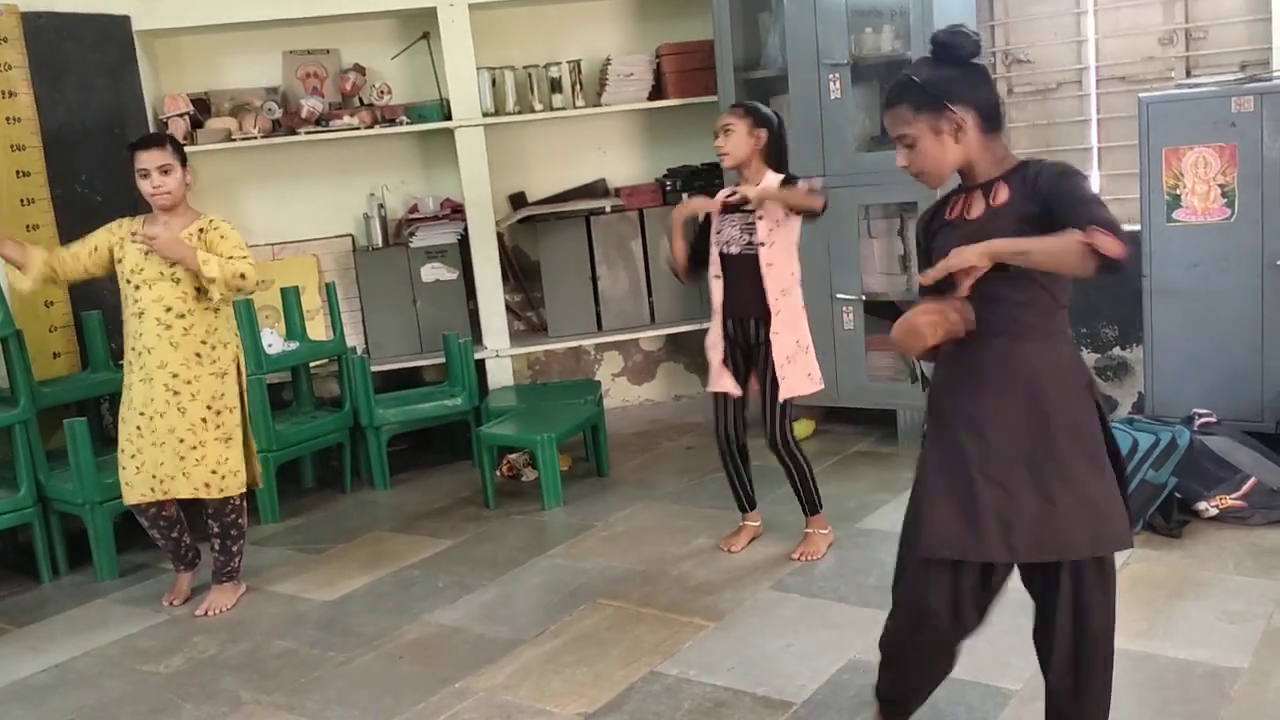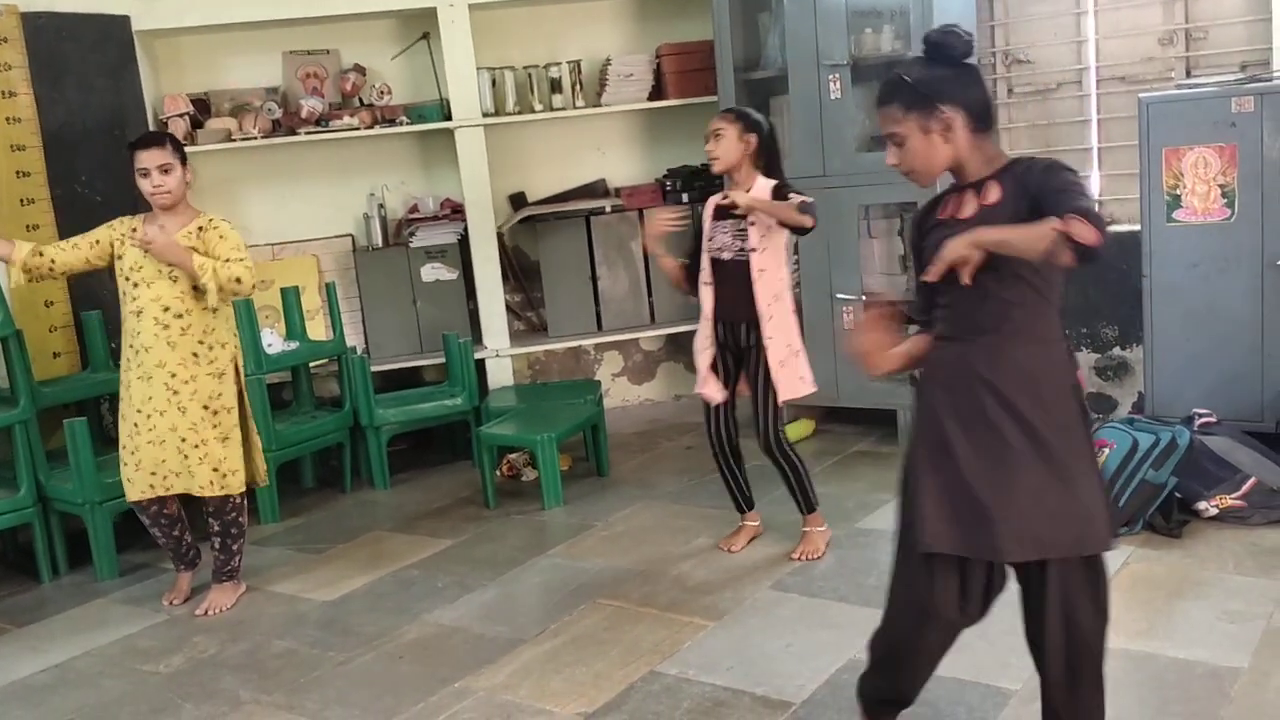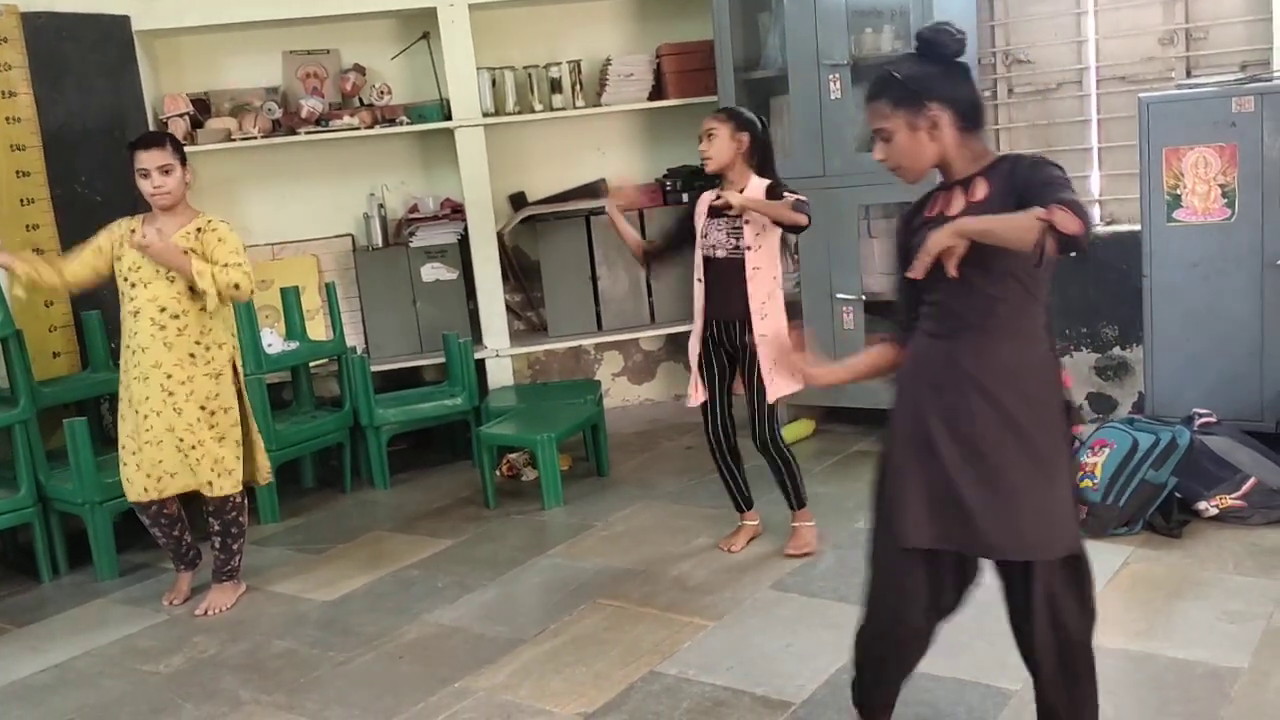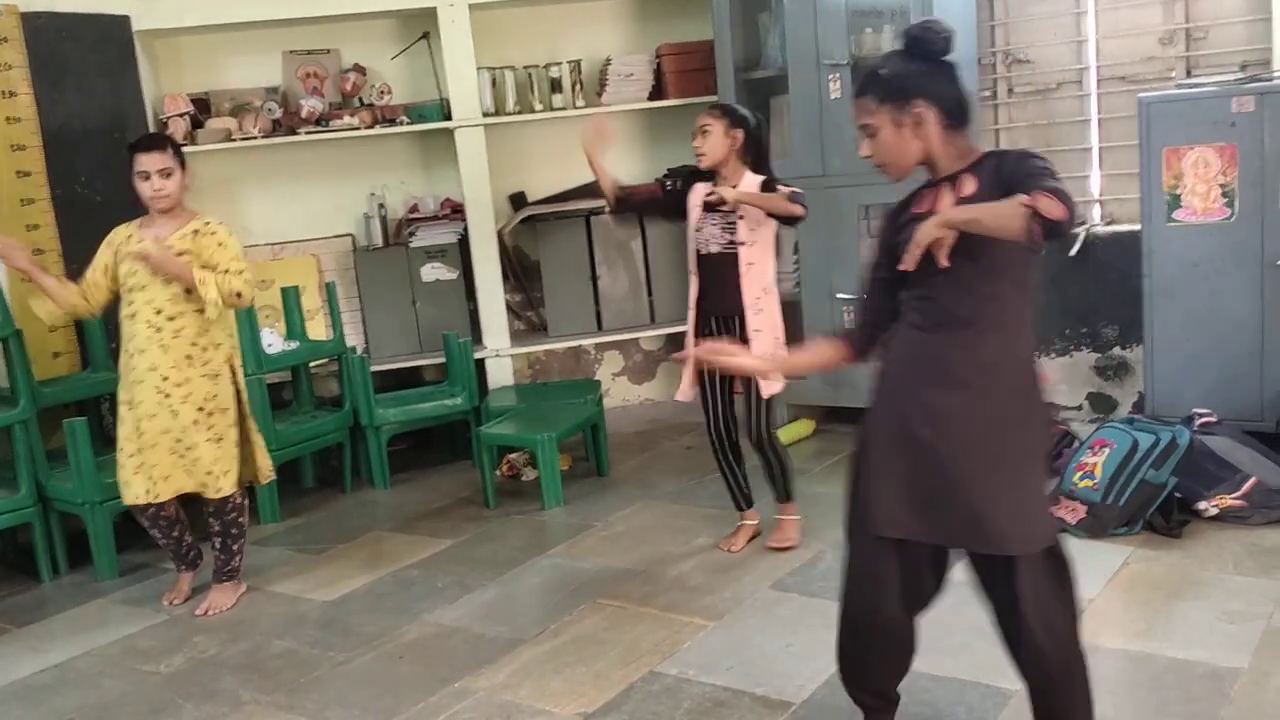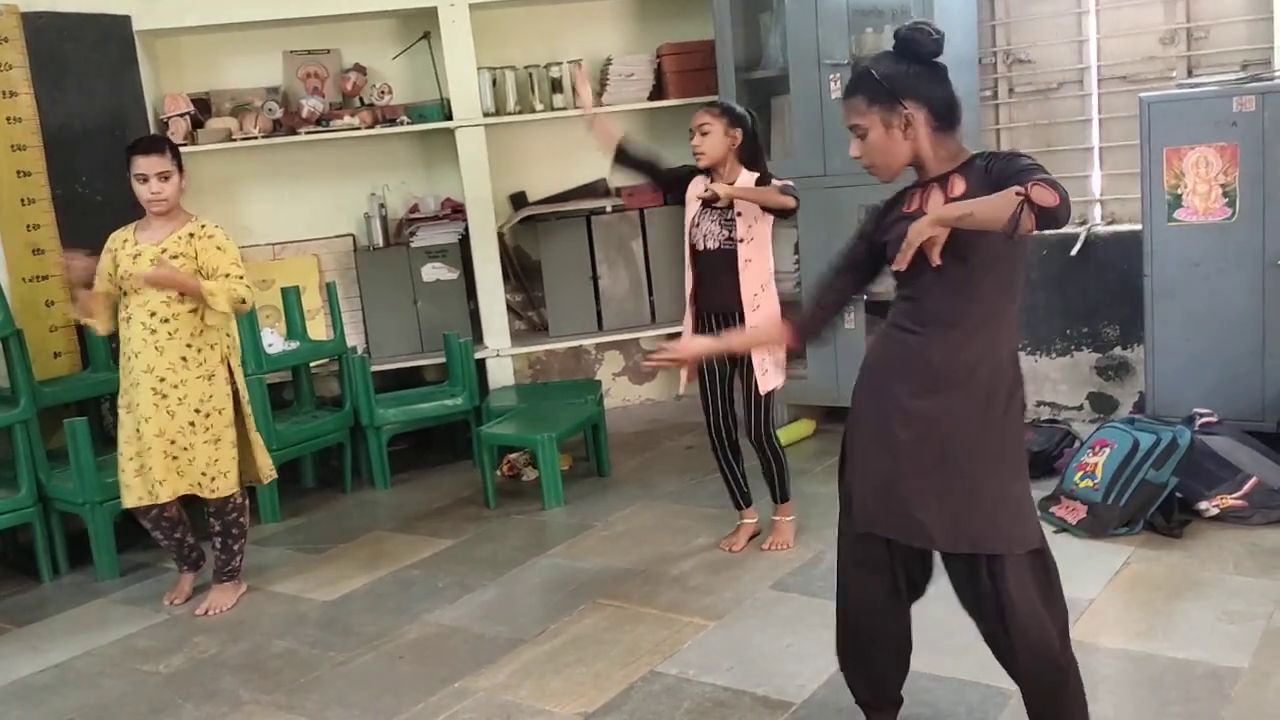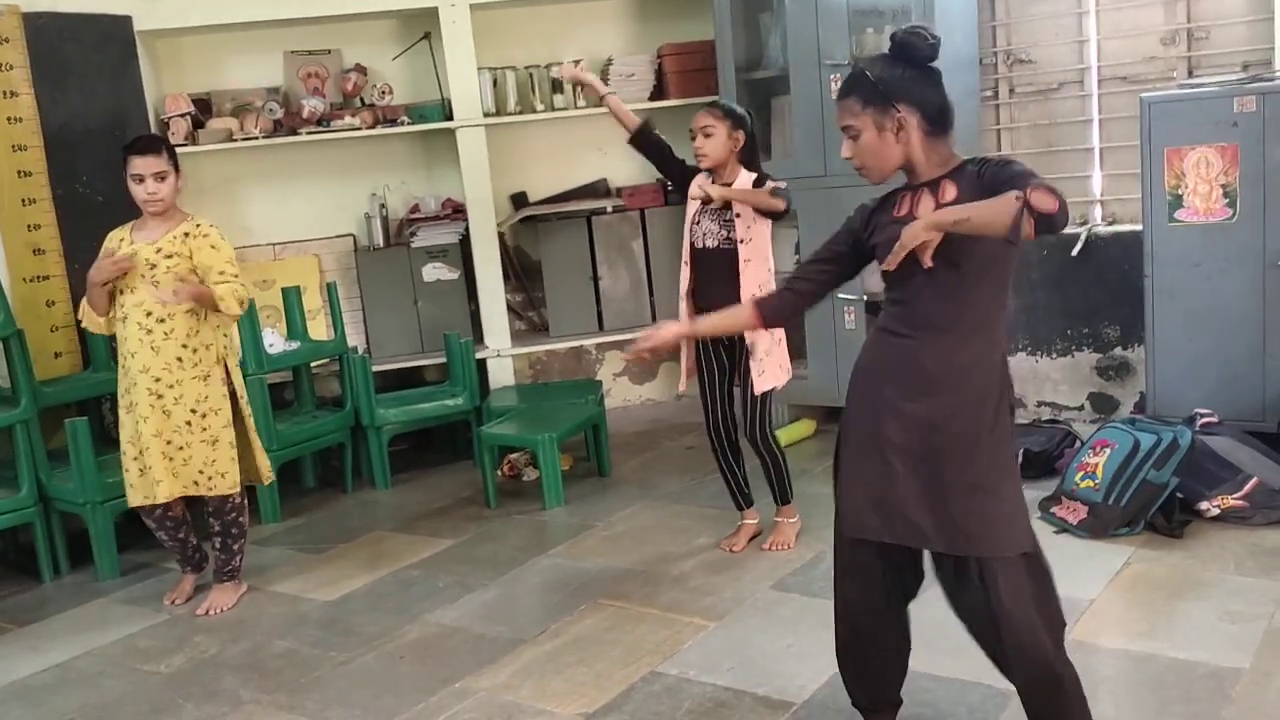
dt=0.1s
person 1, frame 1
left shoulder: (1048, 184)
right shoulder: (936, 221)
left elbow: (1107, 248)
left wrist: (992, 249)
right wrist: (917, 330)
left hip: (1050, 418)
right hip: (961, 423)
left knee: (1074, 599)
right knee: (932, 596)
person 1, frame 2
left shoulder: (1037, 181)
right shoulder: (929, 219)
left elbow: (1084, 238)
left wrist: (981, 238)
right wrist: (888, 353)
left hip: (1036, 417)
right hip: (950, 421)
left knee: (1064, 597)
right knee: (930, 596)
person 1, frame 3
left shoulder: (1028, 178)
right shoulder: (916, 219)
left elbow: (1067, 227)
left wrist: (964, 229)
right wrist: (832, 372)
left hip: (1016, 417)
right hip: (927, 416)
left knee: (1046, 594)
right knee: (904, 592)
person 1, frame 4
left shoulder: (1014, 171)
right shoulder: (900, 211)
left elbow: (1055, 213)
right elbow: (865, 335)
left wrist: (951, 219)
right wrist: (763, 363)
left hip: (991, 416)
right hip: (904, 414)
left knee: (1031, 593)
right knee: (882, 587)
person 1, frame 5
left shoulder: (1001, 174)
right shoulder: (888, 217)
left elbow: (1051, 204)
right elbow: (812, 317)
left wrist: (947, 216)
right wrist: (711, 345)
left hip: (976, 415)
right hip: (888, 411)
left knee: (1015, 593)
right knee: (871, 584)
person 1, frame 6
left shoulder: (993, 181)
right shoulder: (875, 218)
left elbow: (1048, 210)
right elbow: (786, 302)
left wrist: (941, 220)
right wrist: (688, 327)
left hip: (966, 418)
right hip: (881, 415)
left knee: (1007, 596)
right knee: (866, 587)
person 2, frame 1
left shoulder: (214, 231)
right shoulder: (120, 235)
left elbow: (244, 278)
right elbow: (59, 264)
left wrist: (182, 252)
left hip: (206, 380)
right hip: (148, 384)
left knee: (219, 478)
right knee: (145, 487)
left ankle: (228, 577)
right ankle: (185, 564)
person 2, frame 2
left shoulder: (214, 230)
right shoulder: (120, 233)
left elbow: (241, 281)
right elbow: (52, 258)
left wrist: (178, 254)
left hip: (205, 379)
right hip: (146, 382)
left knee: (219, 477)
right knee: (147, 484)
left ankle: (228, 576)
right ankle: (186, 564)
person 2, frame 3
left shoulder: (212, 231)
right shoulder: (120, 234)
left elbow: (240, 284)
right elbow: (62, 275)
left wrist: (174, 259)
left hip: (204, 379)
right hip: (145, 384)
left knee: (220, 476)
right knee: (148, 485)
left ankle: (228, 576)
right ankle: (186, 563)
person 2, frame 4
left shoulder: (210, 234)
right shoulder: (121, 239)
left elbow: (241, 291)
right elbow: (82, 300)
left wrist: (176, 267)
left hip: (203, 380)
right hip: (144, 386)
left knee: (219, 477)
right knee: (145, 488)
left ankle: (228, 576)
right ankle: (186, 564)
person 2, frame 5
left shoulder: (205, 236)
right shoulder: (118, 242)
left elbow: (238, 295)
right elbow: (100, 320)
left wrist: (178, 281)
right wrist: (80, 285)
left hip: (202, 382)
right hip: (142, 389)
left knee: (218, 478)
right knee: (147, 489)
left ankle: (229, 576)
right ankle: (188, 564)
person 2, frame 6
left shoulder: (201, 236)
right shoulder: (116, 241)
left elbow: (234, 293)
right elbow: (98, 319)
left wrist: (195, 290)
right wrist: (96, 280)
left hip: (199, 381)
right hip: (141, 389)
left knee: (217, 478)
right knee: (150, 489)
left ankle: (229, 575)
right ankle: (191, 565)
person 3, frame 1
left shoulder: (784, 188)
right shoulder: (719, 204)
left elbow: (818, 202)
right elbow: (684, 268)
left wrist: (764, 192)
right wrist: (678, 222)
left hip: (775, 327)
right hip: (729, 330)
left knee: (779, 433)
right knee: (726, 431)
left ankle: (818, 523)
right ankle: (749, 517)
person 3, frame 2
left shoulder: (776, 194)
right shoulder: (710, 209)
left elbow: (807, 219)
right elbow: (689, 282)
left wrist: (753, 202)
right wrist: (654, 243)
left hip: (765, 331)
right hip: (719, 334)
left knee: (771, 435)
right knee: (719, 434)
left ankle: (816, 523)
right ankle: (748, 518)
person 3, frame 3
left shoulder: (769, 194)
right shoulder: (702, 206)
left elbow: (801, 217)
right elbow: (651, 254)
left wrist: (746, 202)
right wrist: (618, 216)
left hip: (759, 328)
right hip: (712, 331)
left knee: (765, 432)
right knee: (716, 432)
left ankle: (803, 518)
right ankle: (747, 517)
person 3, frame 4
left shoulder: (763, 188)
right shoulder: (694, 196)
left elbow: (797, 208)
right elbow: (625, 200)
left wrist: (739, 196)
right wrist: (595, 154)
left hip: (753, 323)
right hip: (708, 325)
left knee: (759, 429)
right knee: (718, 430)
left ankle: (788, 511)
right ankle: (747, 516)
person 3, frame 5
left shoulder: (759, 185)
right shoulder: (691, 187)
left elbow: (789, 202)
right elbow: (631, 157)
left wrist: (733, 191)
right wrist: (590, 108)
left hip: (752, 323)
right hip: (707, 324)
left knee: (759, 428)
right knee: (718, 427)
left ankle: (785, 512)
right ankle: (747, 516)
person 3, frame 6
left shoulder: (757, 185)
right shoulder: (692, 183)
left elbow: (781, 204)
right elbow: (645, 136)
left wrist: (727, 193)
right wrist: (597, 87)
left hip: (750, 322)
left knee: (756, 428)
right knee: (718, 428)
left ankle: (786, 514)
right ankle: (747, 517)
